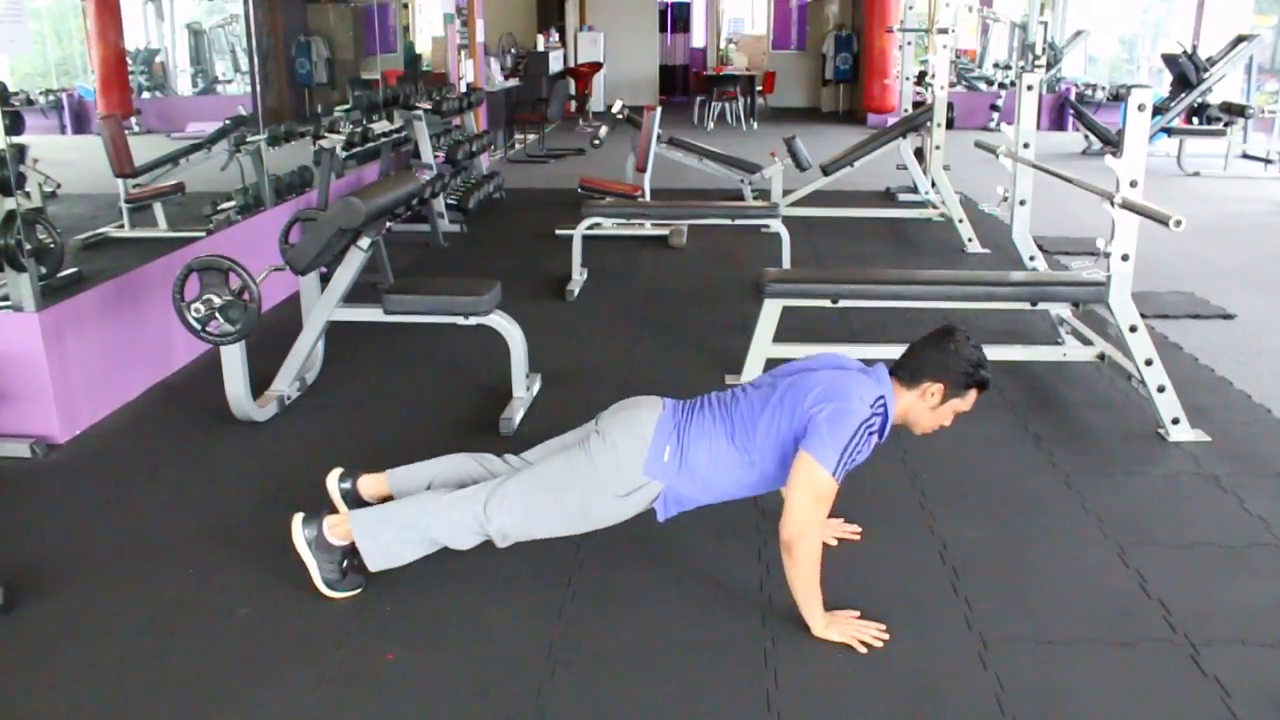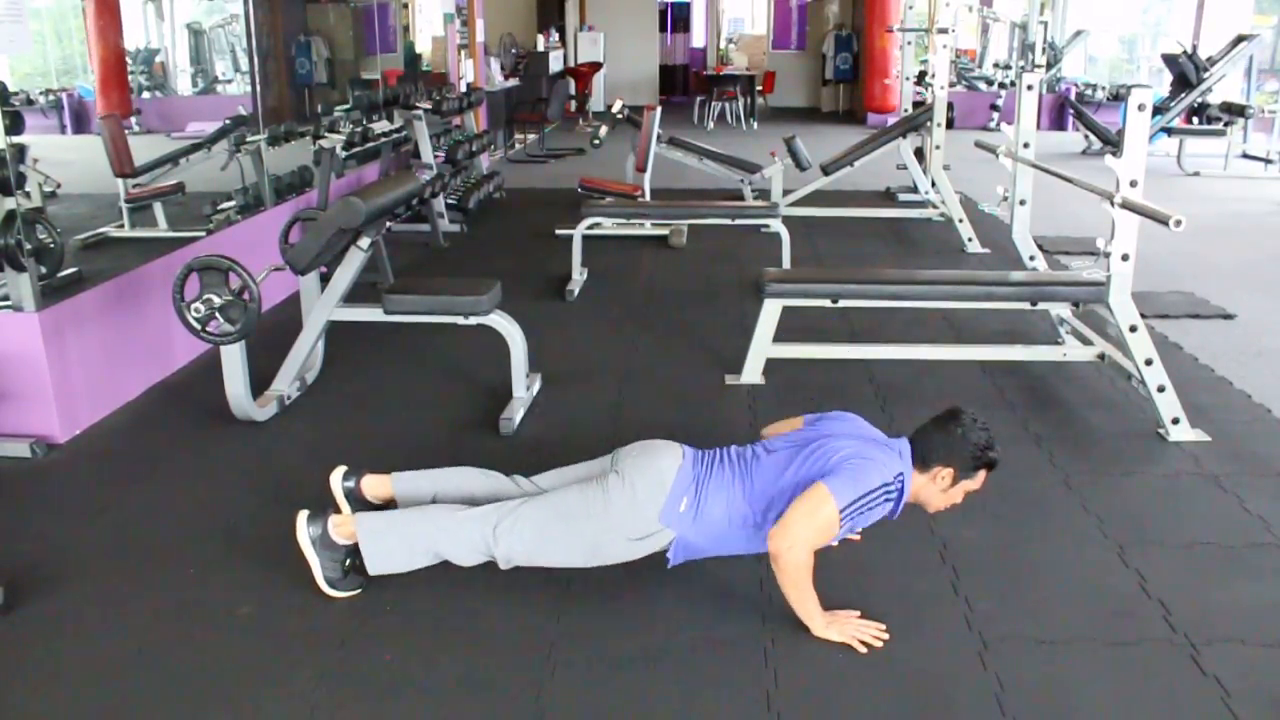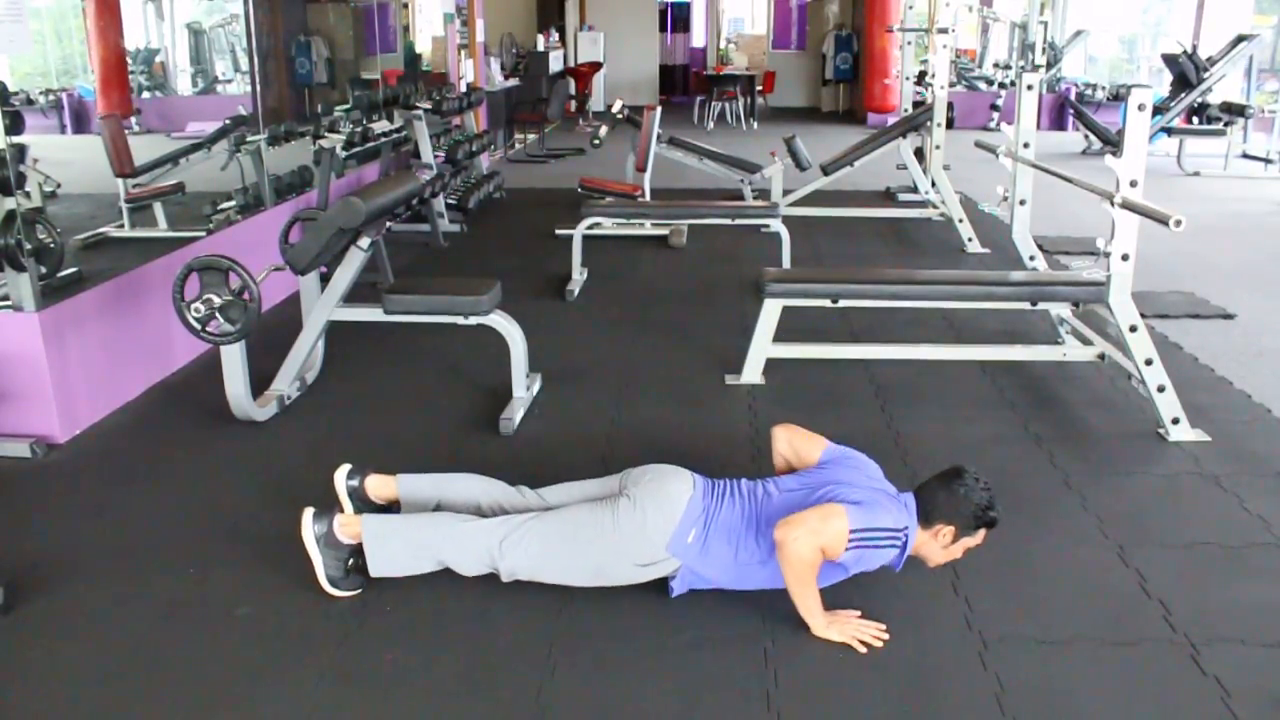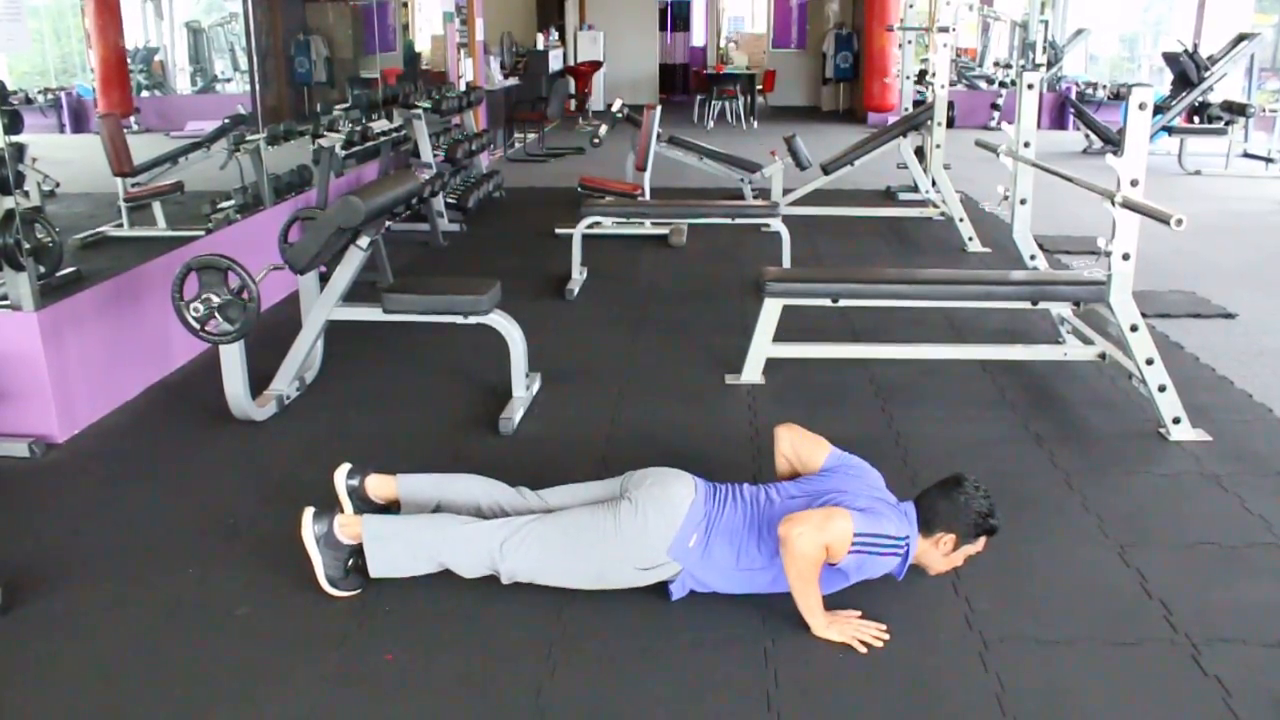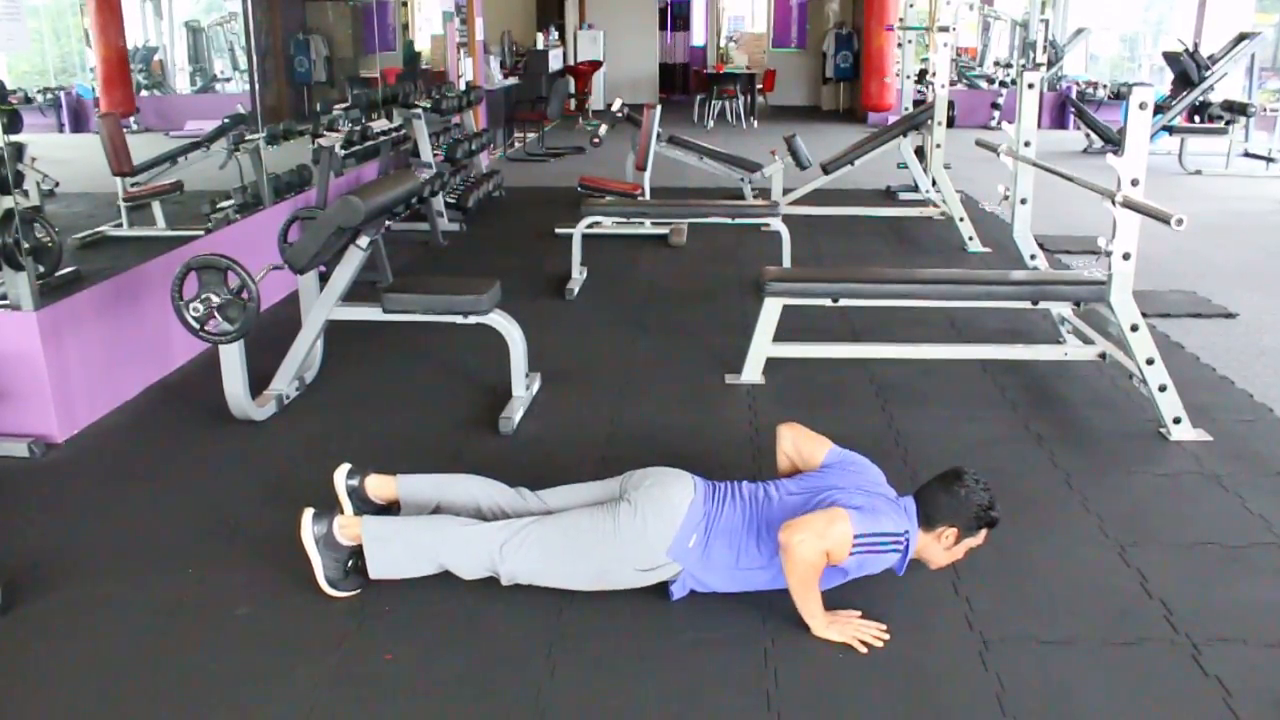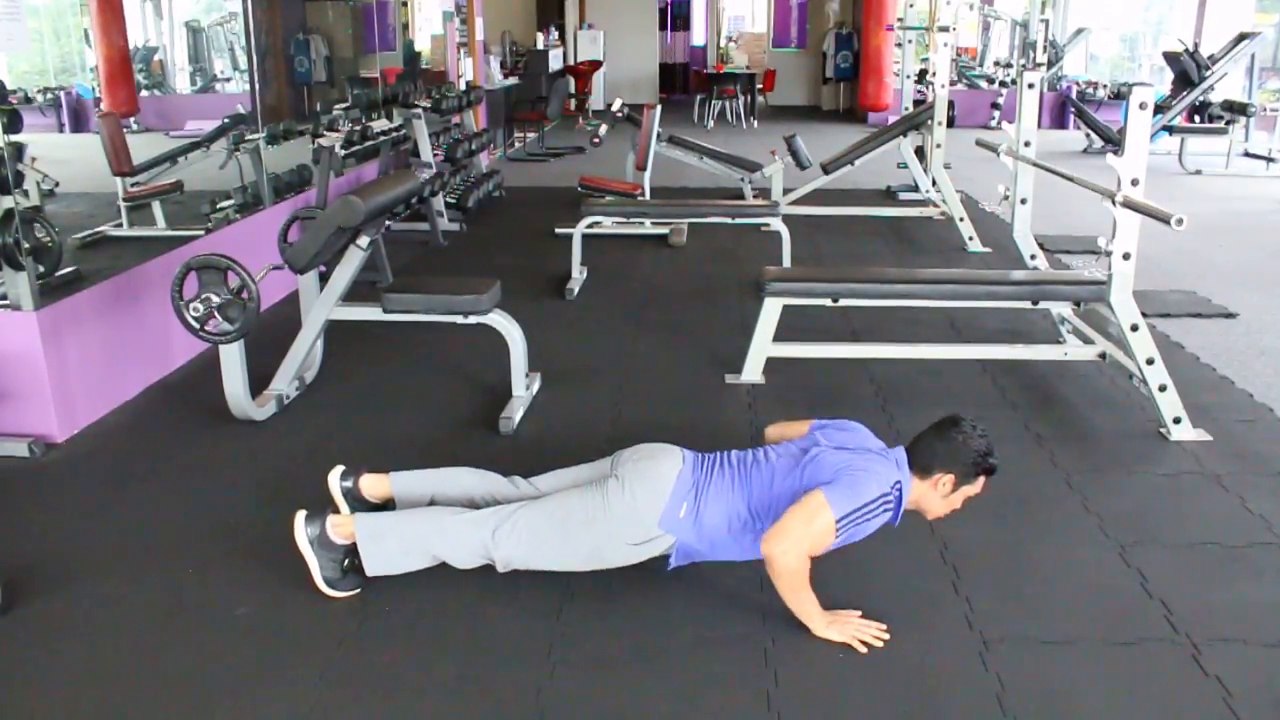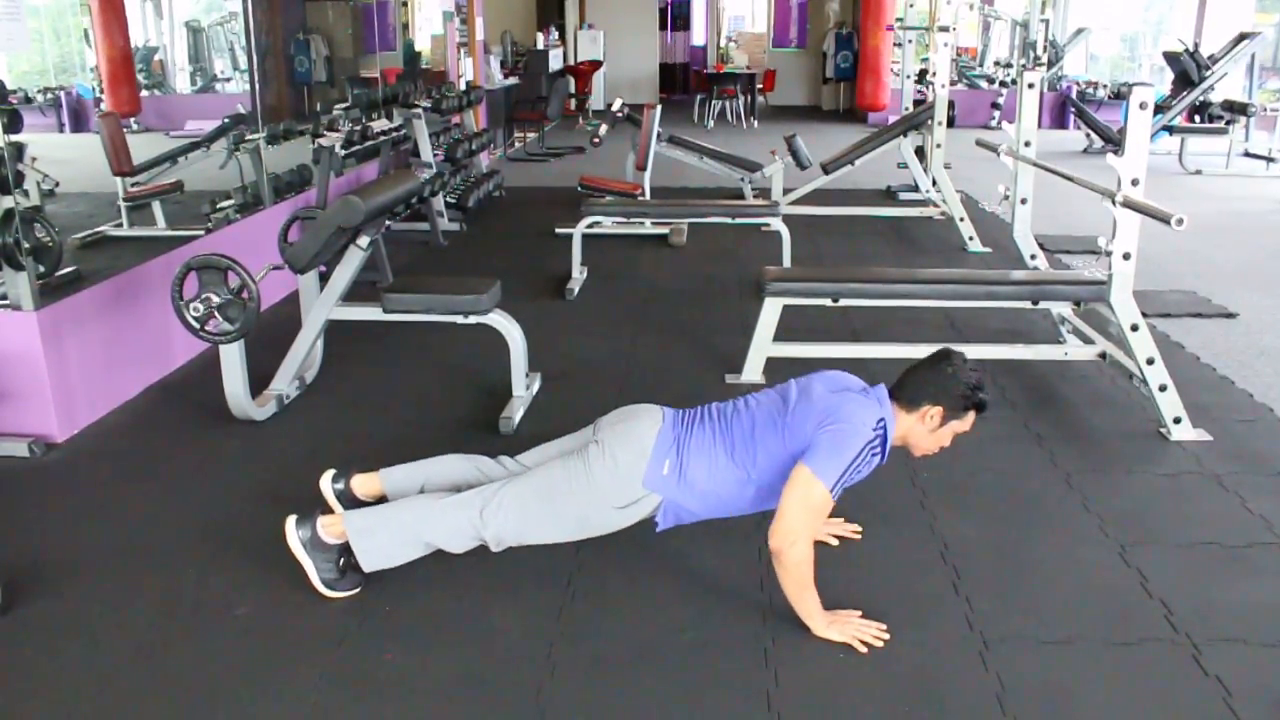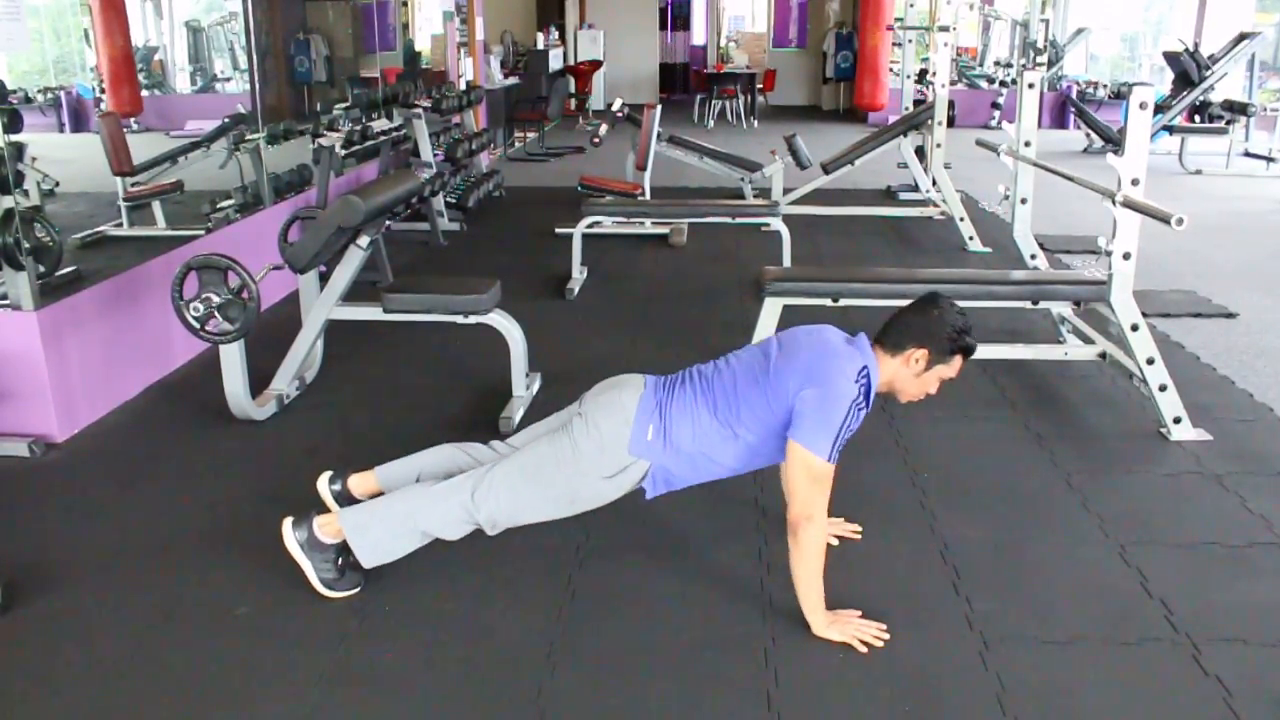
dt=0.2s
person 1, frame 1
left shoulder: (849, 372)
right shoulder: (860, 410)
right elbow: (795, 530)
left wrist: (813, 514)
right wrist: (818, 618)
left hip: (648, 428)
right hip: (644, 463)
left knee: (504, 475)
right knee: (491, 512)
left ankle: (363, 485)
right ankle: (332, 530)
person 1, frame 2
left shoulder: (862, 437)
right shoulder: (878, 479)
right elbow: (783, 542)
left wrist: (819, 515)
right wrist: (817, 620)
left hip: (664, 471)
right hip: (660, 506)
left knee: (516, 494)
right knee: (498, 532)
left ankle: (368, 488)
right ankle: (340, 532)
person 1, frame 3
left shoulder: (865, 478)
right shoulder: (885, 529)
left elbow: (784, 435)
right elbow: (794, 535)
right wrist: (817, 619)
left hip: (670, 495)
right hip: (668, 533)
left knee: (521, 505)
right knee: (501, 546)
left ankle: (373, 488)
right ankle: (344, 530)
person 1, frame 4
left shoulder: (868, 485)
right shoulder: (888, 535)
left elbow: (787, 436)
right elbow: (800, 533)
right wrist: (817, 618)
left hip: (670, 496)
right hip: (668, 537)
left knee: (521, 507)
right knee: (500, 549)
left ankle: (374, 487)
right ankle: (345, 531)
person 1, frame 5
left shoulder: (869, 481)
right shoulder: (888, 529)
left elbow: (789, 435)
right elbow: (795, 544)
right wrist: (819, 620)
left hip: (669, 497)
right hip: (667, 538)
left knee: (518, 509)
right knee: (501, 549)
left ankle: (374, 488)
right ankle: (344, 532)
person 1, frame 6
left shoulder: (863, 442)
right shoulder: (876, 485)
right elbow: (778, 552)
right wrist: (819, 621)
left hip: (662, 472)
right hip: (658, 510)
left knee: (513, 493)
right knee: (495, 535)
left ankle: (367, 489)
right ankle: (337, 535)
person 1, frame 7
left shoulder: (851, 389)
right shoulder: (858, 431)
right elbow: (784, 539)
left wrist: (811, 518)
right wrist: (817, 619)
left hip: (644, 435)
right hip: (641, 474)
left knee: (501, 476)
right knee: (488, 517)
left ankle: (358, 489)
right ankle: (329, 535)
person 1, frame 8
left shoulder: (835, 345)
right shoulder: (841, 387)
right elbow: (803, 518)
left wrist: (812, 517)
right wrist: (818, 618)
left hip: (631, 408)
right hip: (629, 444)
left knee: (492, 463)
right knee: (482, 501)
left ankle: (355, 487)
right ankle: (325, 533)
